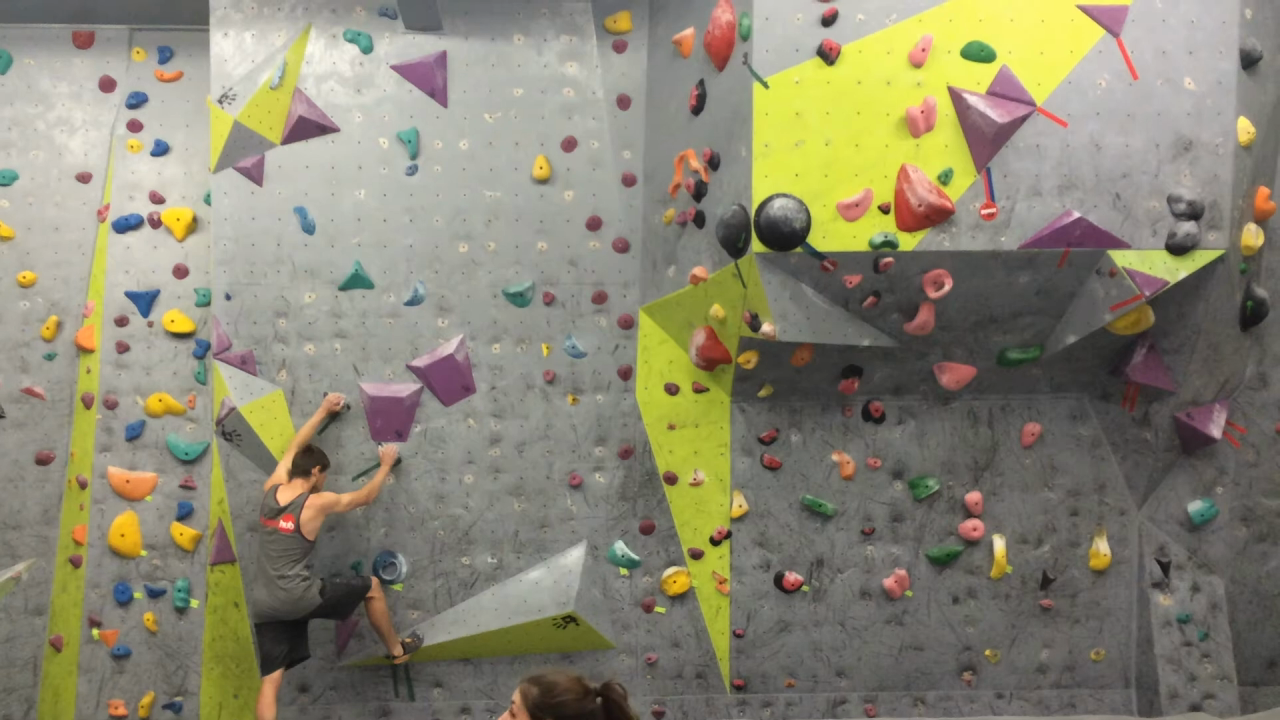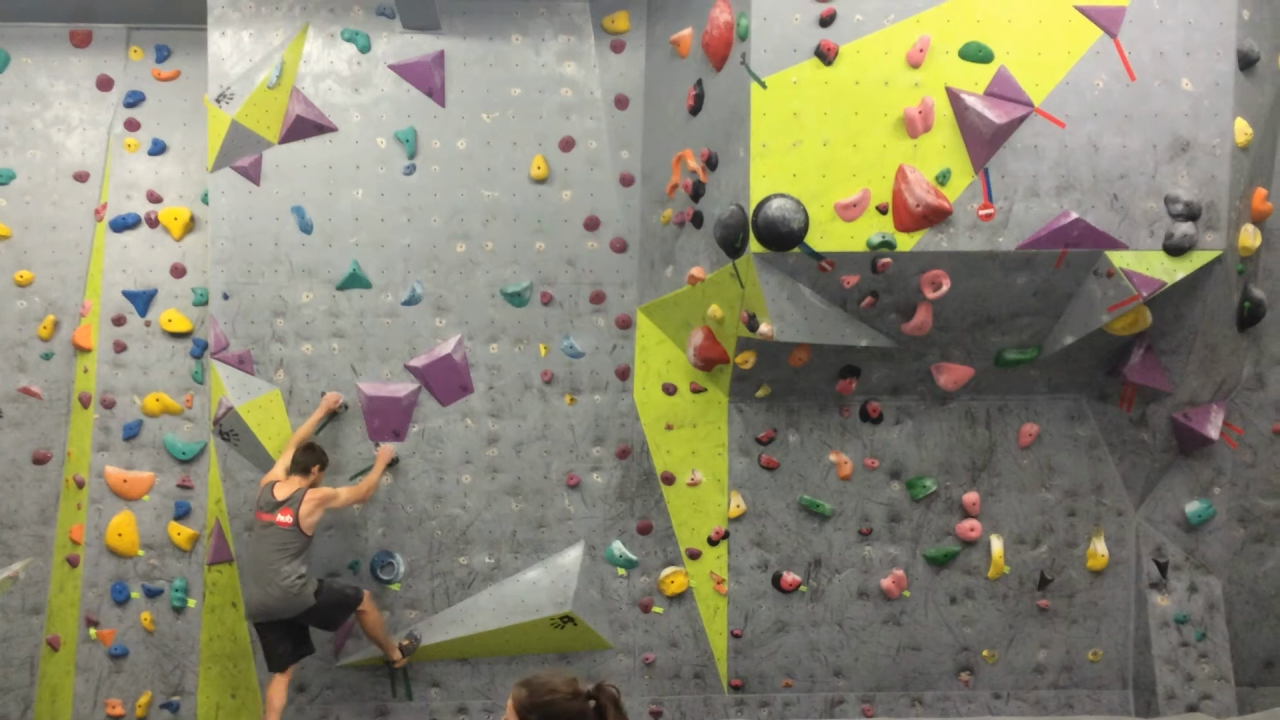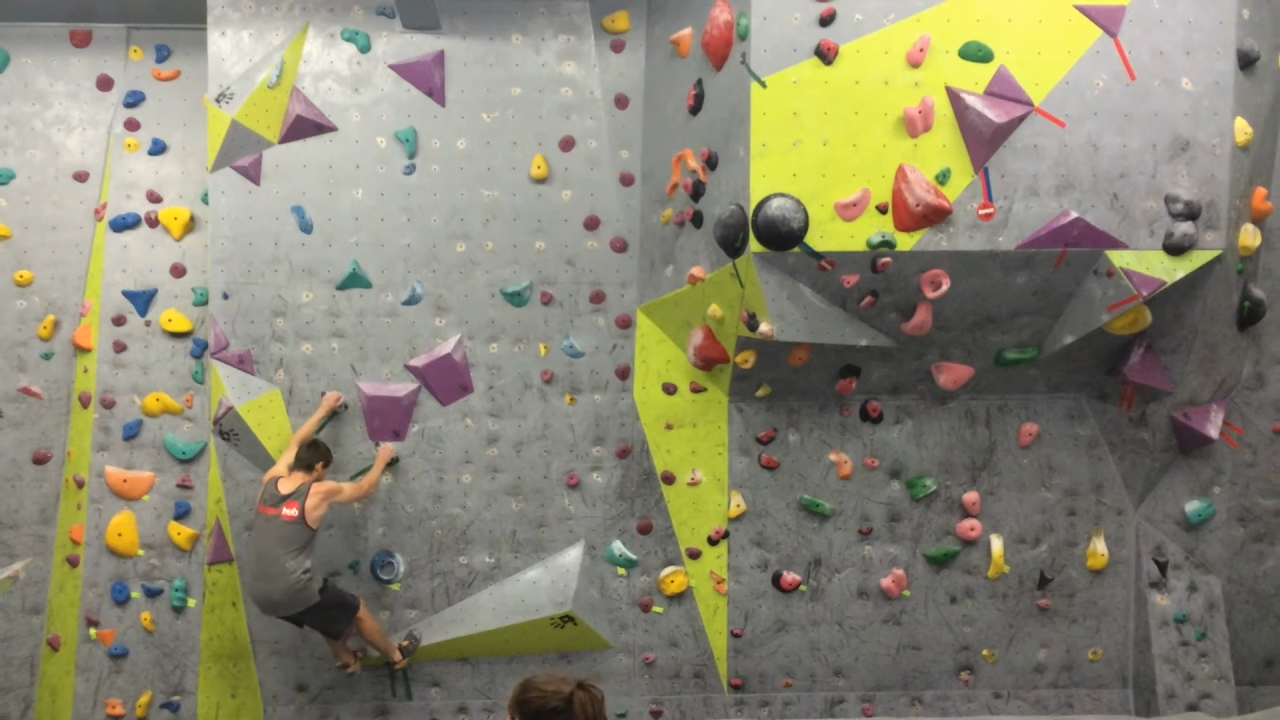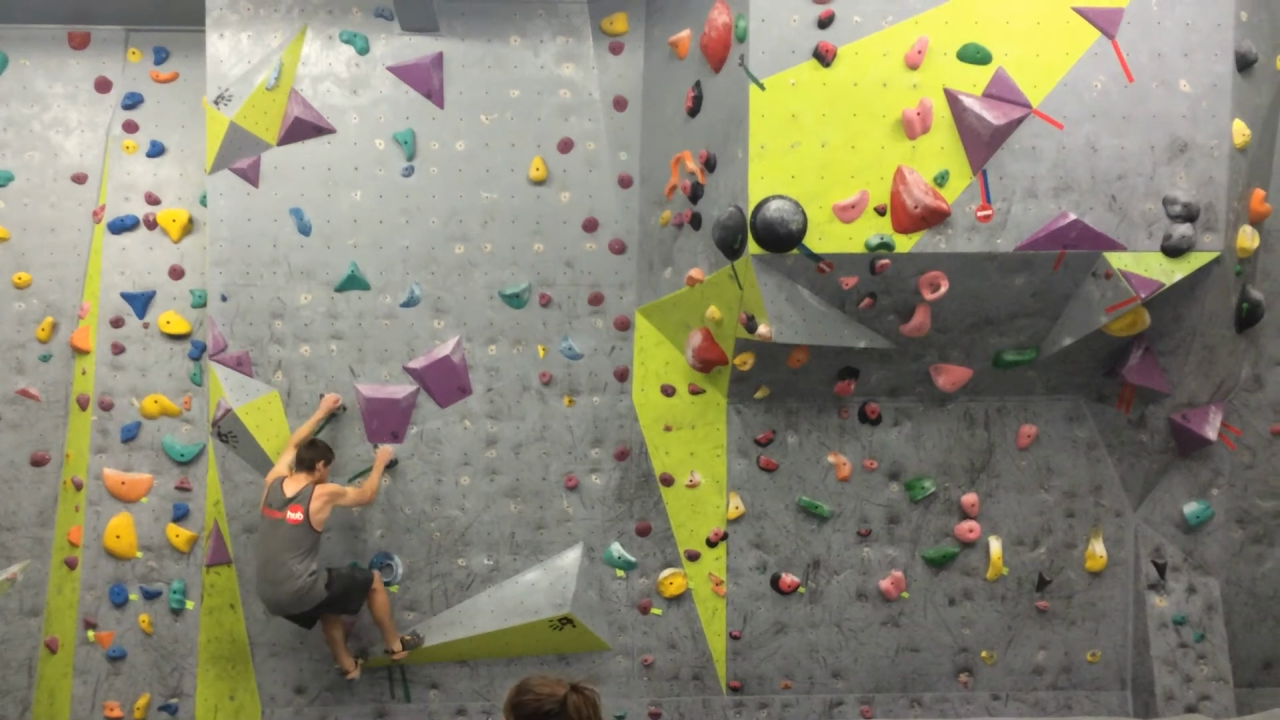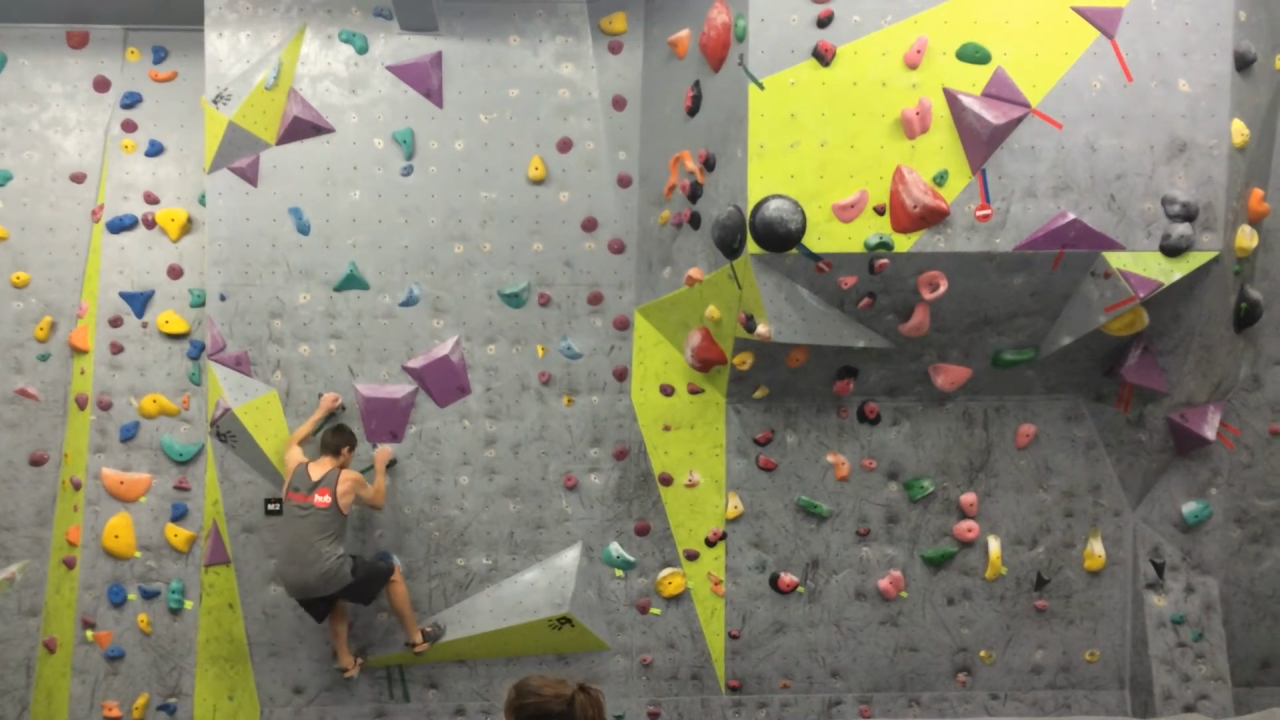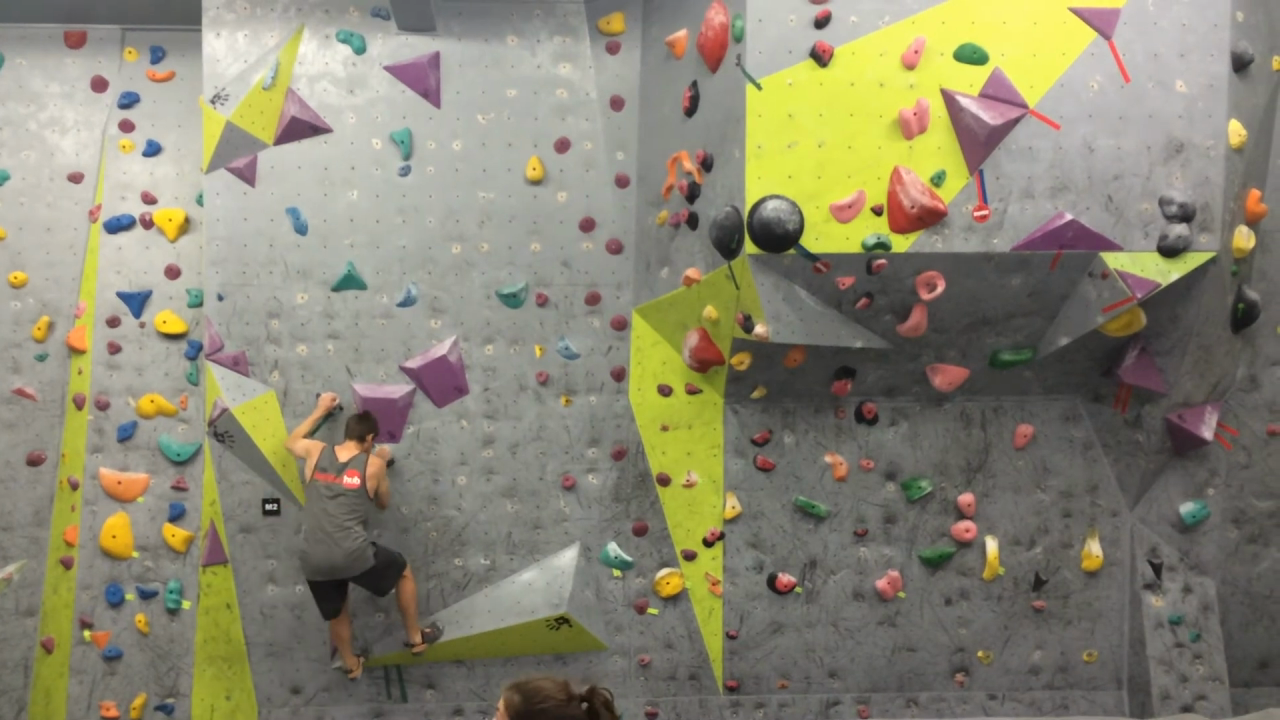
dt=0.4s
person 1, frame 1
left shoulder: (272, 489)
right shoulder: (318, 503)
left elbow: (295, 448)
right elbow: (366, 496)
left wrist: (323, 411)
right wrist: (386, 464)
left hip: (263, 605)
right hip: (298, 598)
left knee: (271, 680)
right knee: (371, 587)
right ankle: (396, 649)
person 1, frame 2
left shoulder: (267, 485)
right shoulder: (315, 498)
left elbow: (293, 446)
right elbow: (362, 493)
left wrist: (322, 411)
right wrist: (381, 462)
left hip: (256, 603)
right hip: (291, 596)
left knee: (281, 672)
right knee: (362, 601)
right ankle: (395, 653)
person 1, frame 3
left shoulder: (271, 481)
right shoulder: (319, 492)
left elbow: (296, 444)
right elbow: (364, 489)
left wrist: (324, 410)
right wrist: (382, 460)
left hip: (260, 594)
right hip: (292, 592)
left knee: (328, 608)
right knee: (357, 610)
left ankle: (346, 658)
right ankle: (396, 655)
person 1, frame 4
left shoulder: (273, 482)
right shoulder: (324, 494)
left elbow: (292, 448)
right elbow: (367, 495)
left wrist: (322, 413)
right wrist: (380, 464)
left hip: (270, 596)
right hip: (301, 592)
left knee: (329, 604)
right knee: (373, 581)
left ankle: (347, 664)
right ankle: (396, 644)
person 1, frame 5
left shoulder: (295, 468)
right shoulder: (349, 479)
left elbow: (292, 443)
right elbow: (378, 502)
left wrist: (321, 412)
right wrist: (380, 466)
left hip: (291, 579)
right hip: (326, 574)
left knee: (335, 602)
right knee: (392, 574)
left ankle: (347, 663)
right ankle: (416, 637)
person 1, frame 6
left shoulder: (316, 452)
right shoulder: (374, 464)
left elbow: (291, 441)
right elbow: (383, 503)
left wrist: (320, 411)
left hip: (313, 560)
right hip: (352, 555)
left knee: (336, 612)
right knee: (403, 571)
left ankle: (351, 664)
right ankle: (415, 637)
